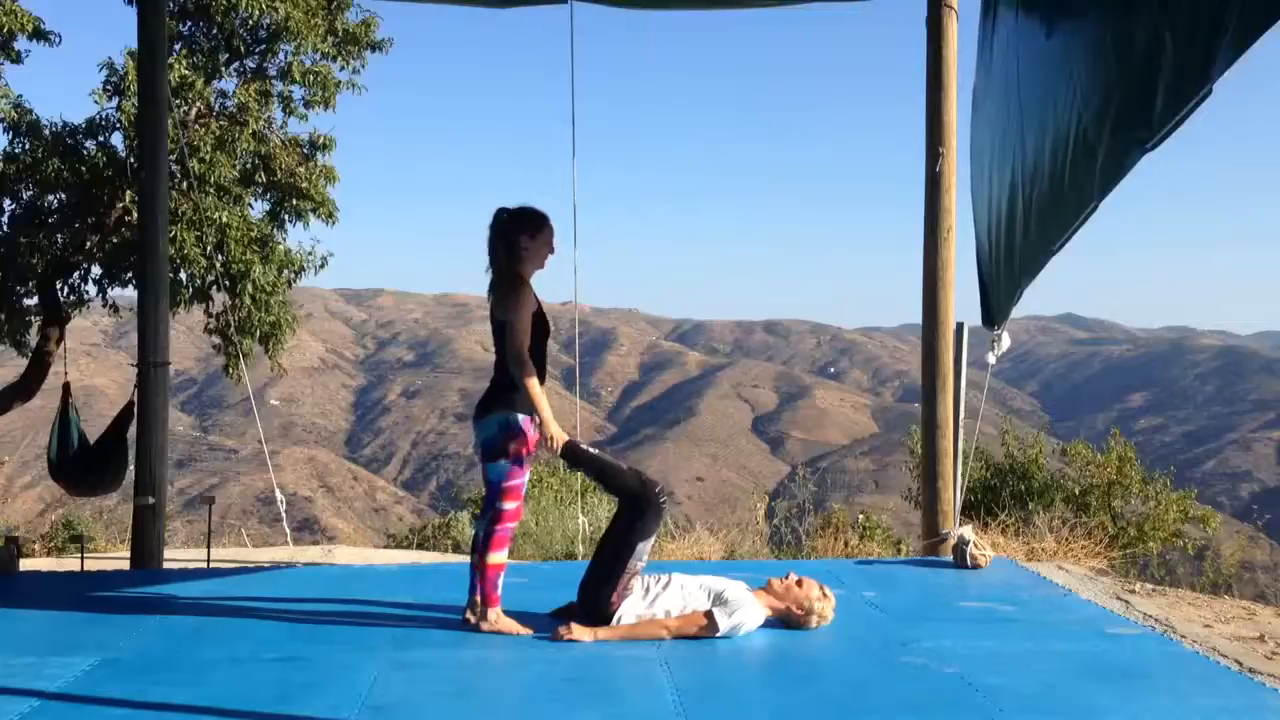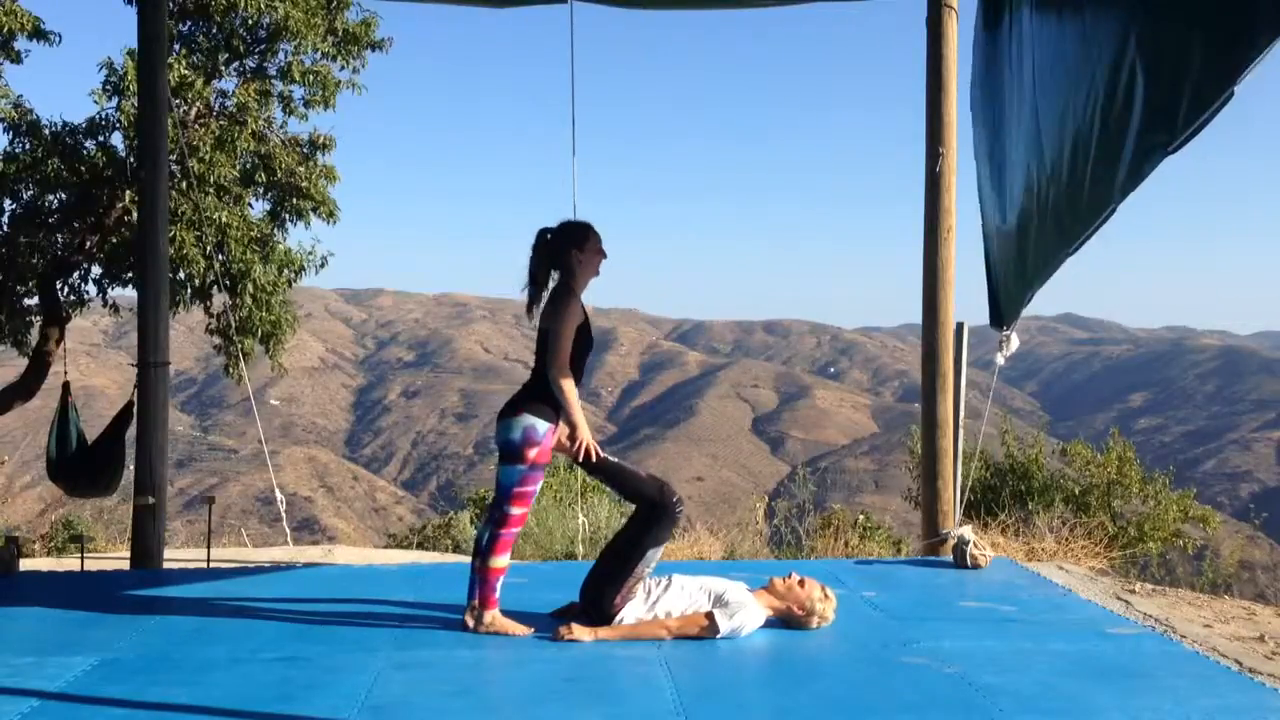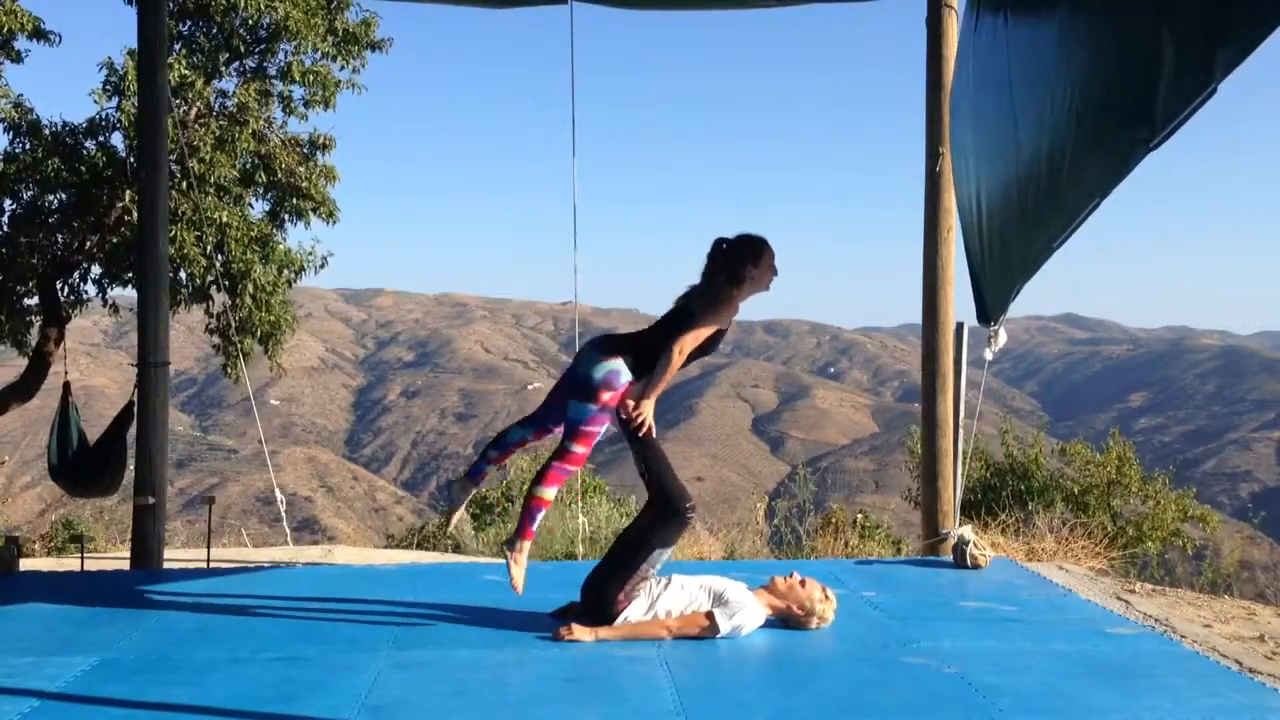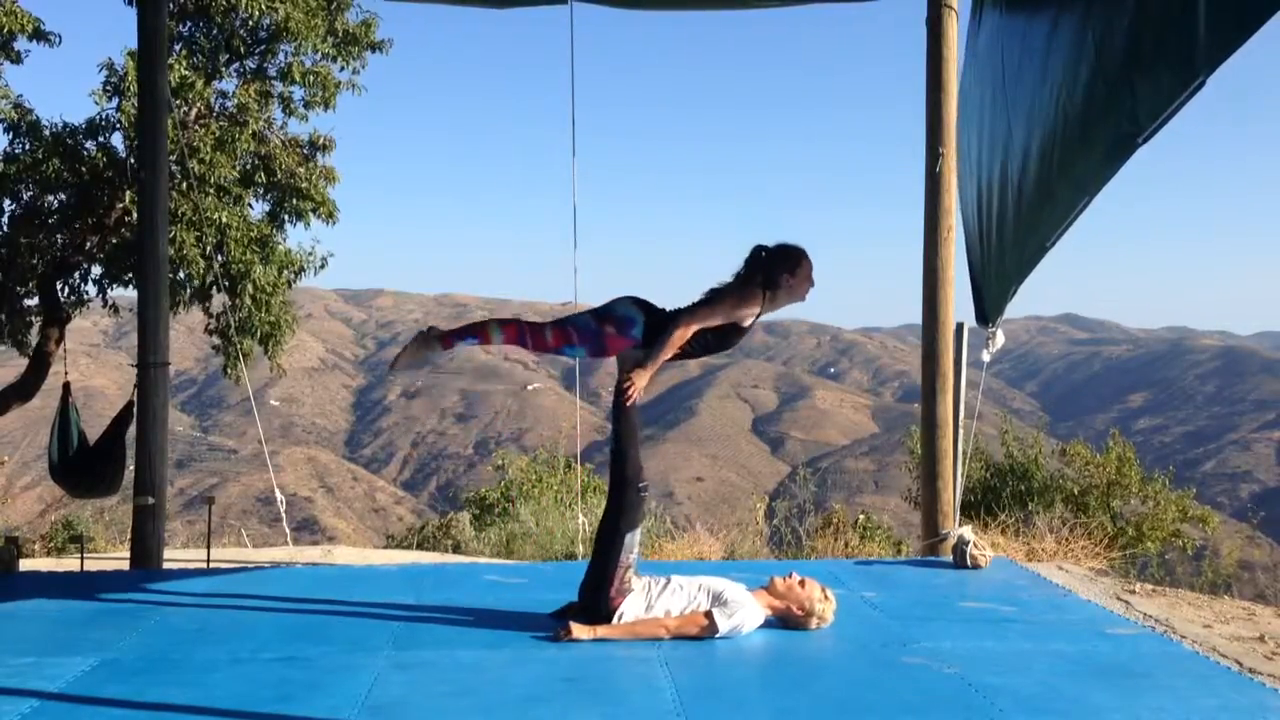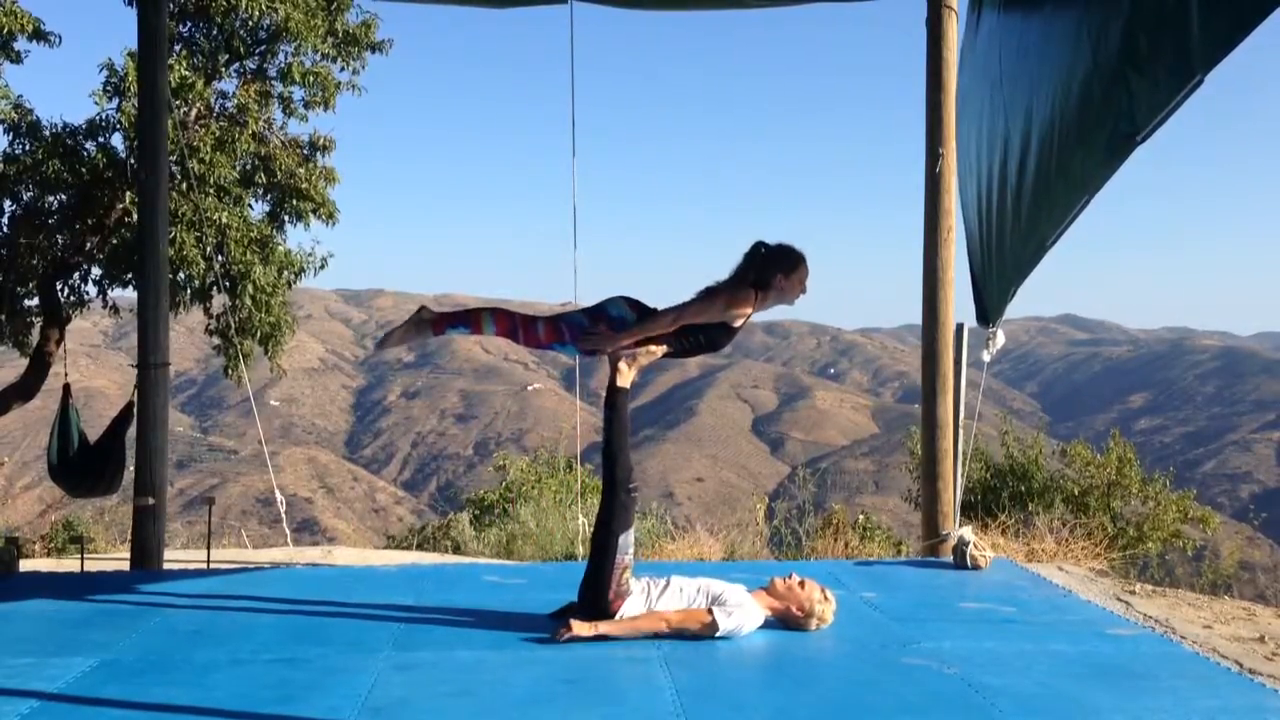
dt=1s
person 1, frame 1
left shoulder: (509, 286)
right shoulder: (519, 288)
right elbow: (520, 358)
left wrist: (543, 414)
right wrist: (545, 415)
left hip: (499, 411)
right hip: (508, 413)
left knee: (495, 511)
right knee: (505, 514)
left ankle: (478, 604)
right ankle: (490, 612)
person 1, frame 2
left shoulder: (561, 298)
right shoulder: (569, 302)
right elbow: (558, 370)
left wrist: (560, 422)
right wrist: (579, 425)
left hip: (524, 419)
right hip: (528, 422)
left knee: (504, 513)
right knee: (511, 518)
left ankle: (478, 607)
right ankle: (488, 614)
person 1, frame 3
left shoulder: (711, 293)
right shoulder: (727, 306)
right elbow: (677, 349)
left wrist: (639, 388)
right wrist: (649, 399)
left hip: (603, 356)
right hip: (611, 371)
left knee: (537, 424)
right knee: (568, 458)
left ankle: (465, 484)
right ankle: (520, 544)
person 1, frame 4
left shoulder: (747, 295)
right shoulder: (750, 302)
right elbow: (685, 325)
left wrist: (643, 362)
right wrist: (646, 370)
left hip: (633, 324)
right hip: (630, 326)
left knee: (538, 336)
right knee: (533, 336)
left ankle: (441, 339)
right ankle: (437, 341)
person 1, frame 5
left shoulder: (739, 296)
right shoulder: (742, 303)
right elbow: (678, 316)
left wrist: (624, 339)
right wrist: (622, 341)
left hip: (626, 322)
right hip: (624, 326)
left knee: (530, 329)
right knee: (527, 330)
left ankle: (435, 320)
right ankle: (427, 327)
person 2, frame 1
left shoulder: (745, 614)
right shoulder: (744, 596)
left elbow: (670, 627)
left wrist: (595, 633)
left hip: (612, 609)
right hip: (614, 602)
left knee: (648, 495)
left ankle: (563, 444)
person 2, frame 2
left shoulder: (746, 616)
right shoulder: (744, 596)
left elbow: (671, 628)
left wrist: (595, 634)
left hip: (614, 607)
right hip: (615, 601)
left knee: (664, 503)
person 2, frame 3
left shoulder: (745, 615)
right shoulder: (744, 598)
left elbow: (670, 627)
left wrist: (595, 633)
left hip: (614, 606)
right hip: (616, 601)
left knee: (677, 508)
person 2, frame 4
left shoulder: (744, 615)
right shoulder: (742, 599)
left elbow: (668, 627)
left wrist: (594, 631)
left hip: (613, 605)
right hip: (618, 599)
left knee: (630, 493)
person 2, frame 5
left shoulder: (744, 616)
right shoulder: (743, 600)
left elbow: (668, 622)
left wrist: (594, 627)
left hip: (613, 610)
right hip: (617, 606)
left knee: (620, 498)
left ankle: (621, 379)
